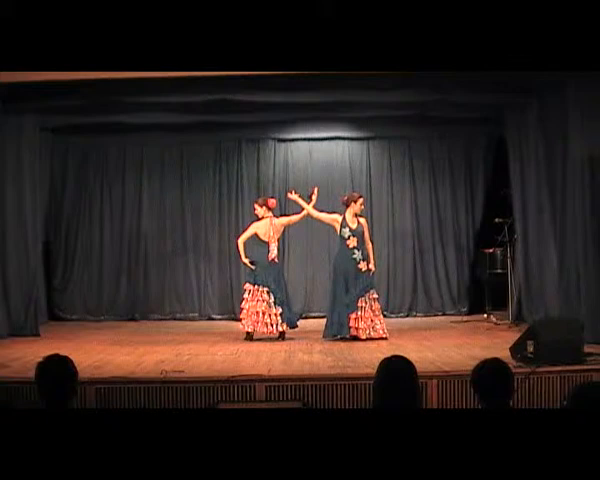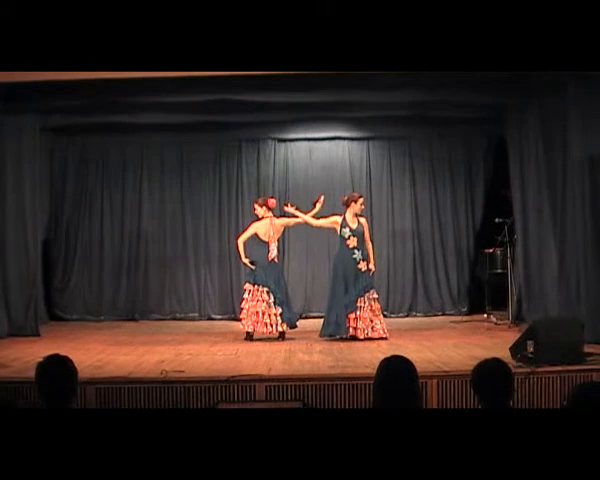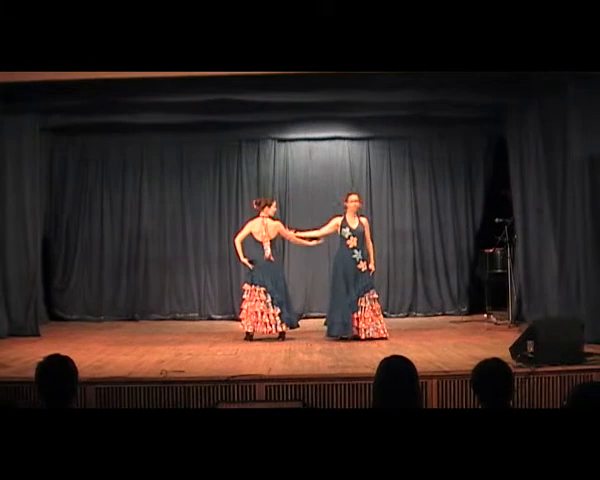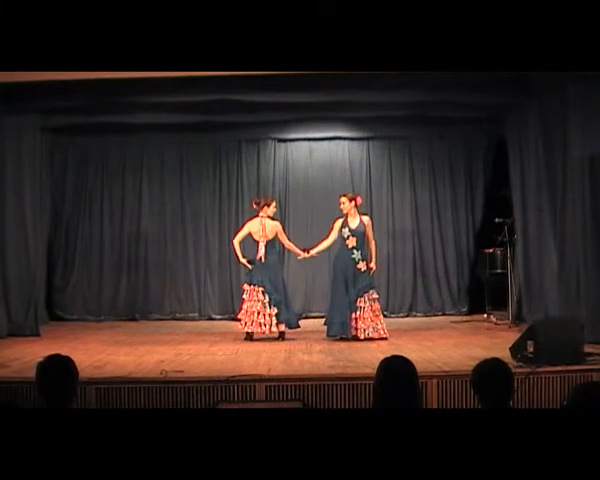
dt=0.5s
person 1, frame 1
left shoulder: (362, 221)
right shoulder: (337, 219)
left elbow: (368, 243)
right elbow: (315, 214)
left wrist: (371, 262)
right wrist: (297, 199)
left hip: (361, 264)
right hip: (344, 263)
left knee: (363, 296)
right knee: (345, 296)
left ankle: (363, 331)
right ankle: (345, 330)
person 1, frame 2
left shoulder: (362, 221)
right shoulder: (338, 220)
left elbow: (368, 243)
right elbow: (315, 222)
left wrist: (372, 261)
right wrist: (295, 212)
left hip: (361, 264)
right hip: (344, 263)
left knee: (363, 296)
right knee: (344, 296)
left ankle: (363, 330)
right ankle: (344, 331)
person 1, frame 3
left shoulder: (363, 221)
right shoulder: (338, 221)
left elbow: (369, 243)
right elbow: (320, 232)
left wrist: (372, 262)
right wrist: (298, 234)
left hip: (360, 264)
right hip: (343, 263)
left knee: (363, 296)
right knee: (343, 296)
left ankle: (365, 330)
right ankle: (345, 331)
person 1, frame 4
left shoulder: (365, 220)
right shoulder: (340, 222)
left elbow: (371, 241)
right elbow: (329, 240)
left wrist: (373, 260)
right wrist: (311, 252)
left hip: (360, 264)
right hip: (343, 263)
left knee: (363, 296)
right knee: (344, 296)
left ankle: (364, 330)
right ankle: (345, 331)
person 2, frame 1
left shoulder: (257, 225)
right shoulder: (281, 222)
left elbow: (240, 240)
right elbow: (301, 215)
left wrist: (243, 258)
right wrist: (312, 202)
left hip: (258, 267)
right hip: (274, 266)
left knee: (253, 298)
right knee: (277, 297)
left ankle: (250, 332)
right ankle: (281, 331)
person 2, frame 2
left shoulder: (257, 225)
right shoulder: (280, 223)
left elbow: (240, 240)
right elbow: (302, 219)
left wrist: (244, 258)
right wrist: (317, 208)
left hip: (258, 266)
right hip: (274, 266)
left knee: (254, 298)
right knee: (278, 297)
left ankle: (250, 332)
right ankle: (281, 331)
person 2, frame 3
left shoulder: (252, 224)
right shoulder: (276, 225)
left elbow: (237, 240)
right elbow: (292, 238)
left wrist: (242, 258)
right wrist: (309, 243)
left hip: (257, 265)
right hip: (273, 265)
left knee: (253, 297)
right knee: (277, 295)
left ankle: (250, 332)
right ankle: (281, 331)
person 2, frame 4
left shoulder: (251, 224)
right shoulder: (275, 225)
left elbow: (235, 240)
right elbow: (287, 244)
left wrist: (241, 258)
right wrist: (301, 253)
left hip: (257, 265)
right hip: (272, 264)
left knee: (254, 297)
right knee: (276, 295)
left ankle: (250, 332)
right ankle: (281, 331)
